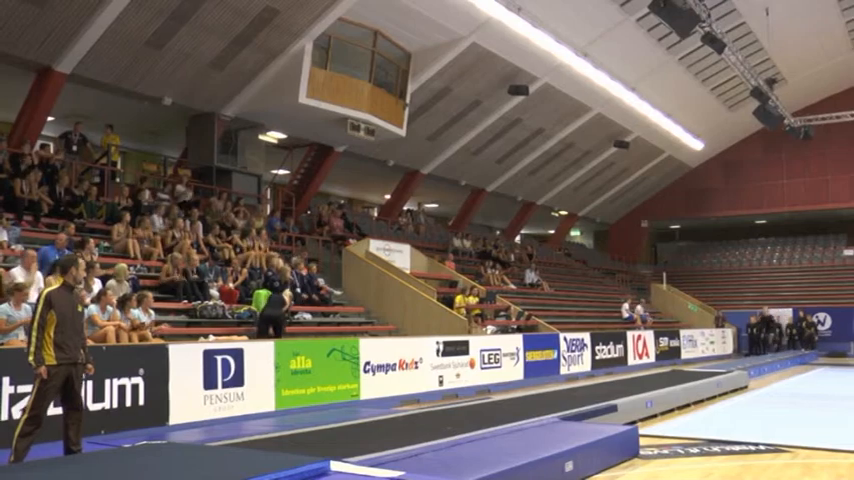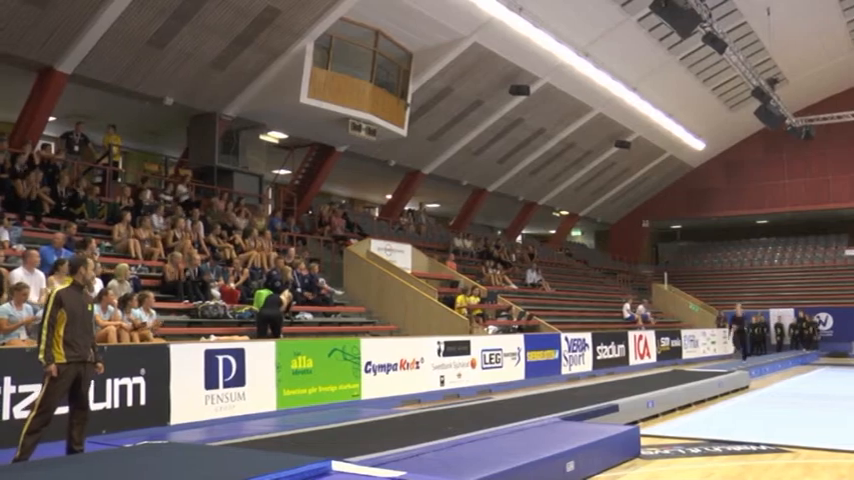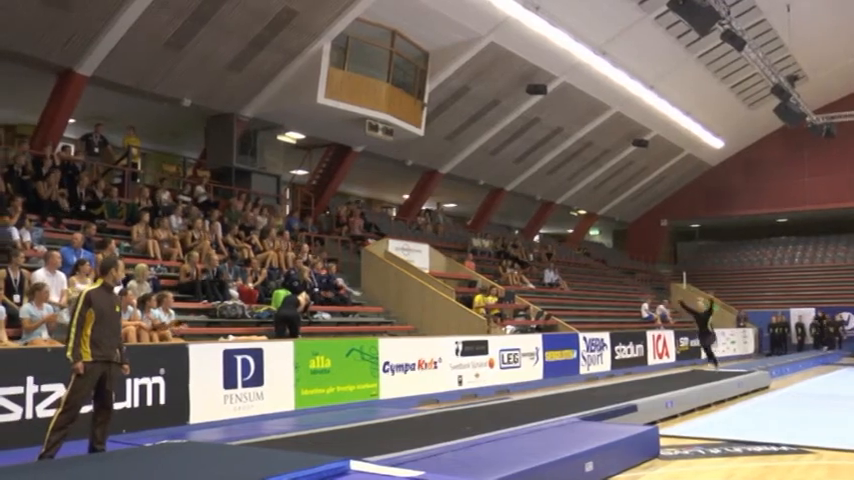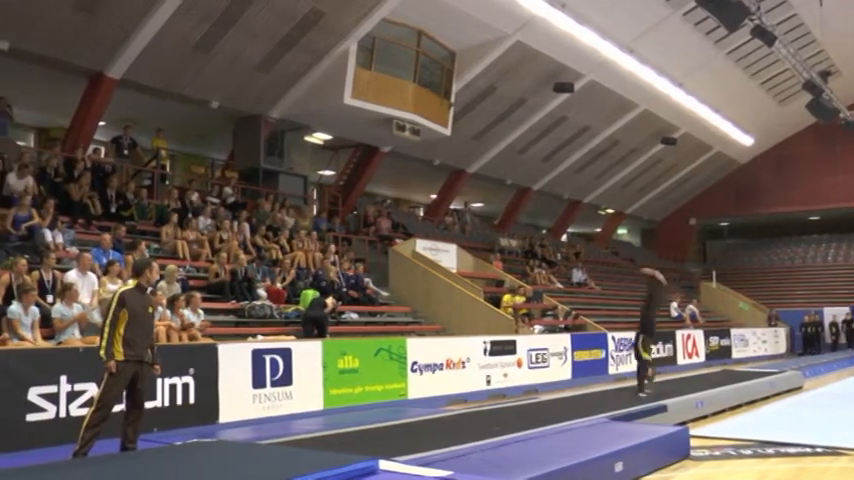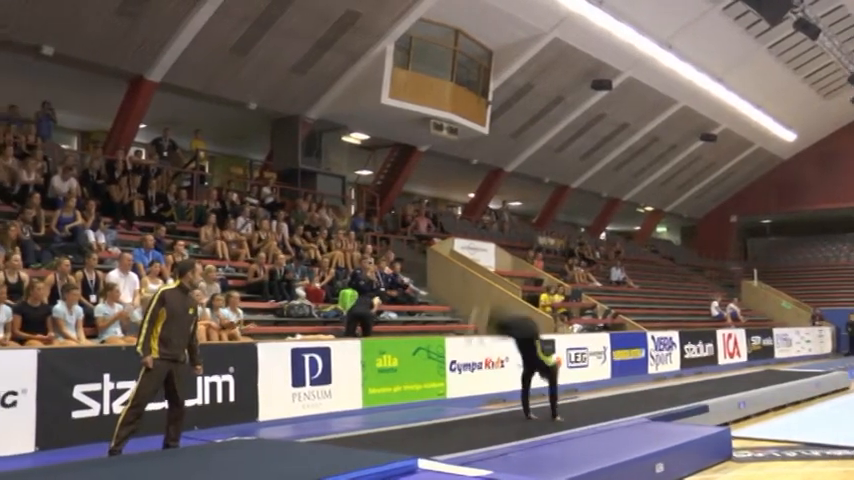
dt=0.7s
person 1, frame 1
left shoulder: (77, 299)
right shoulder: (50, 295)
right elbow: (36, 329)
left wrist: (87, 359)
right wrist: (37, 361)
left hip: (75, 364)
right hip: (53, 364)
left knee: (75, 410)
right knee: (35, 413)
left ankle: (73, 453)
right ankle: (16, 458)
person 1, frame 2
left shoulder: (86, 298)
right shoulder: (60, 294)
right elbow: (46, 327)
left wrist: (96, 358)
right wrist: (48, 360)
left hip: (84, 363)
right hip: (62, 362)
left knee: (81, 410)
right knee: (43, 410)
left ankle: (75, 451)
right ankle: (21, 457)
person 1, frame 3
left shoulder: (115, 299)
right shoulder: (90, 294)
right elbow: (75, 326)
left wrist: (123, 359)
right wrist: (75, 357)
left hip: (110, 362)
right hip: (89, 361)
left knee: (104, 408)
right knee: (70, 407)
left ankle: (97, 449)
right ankle: (47, 453)
person 1, frame 4
left shoulder: (149, 300)
right shoulder: (124, 294)
right elbow: (108, 325)
left wrist: (154, 360)
right wrist: (108, 356)
left hip: (142, 362)
right hip: (121, 360)
left knee: (136, 407)
right knee: (103, 405)
left ankle: (129, 447)
right ankle: (81, 451)
person 1, frame 5
left shoulder: (192, 303)
right shoulder: (165, 294)
right elbow: (147, 322)
left wrist: (196, 361)
right wrist: (144, 352)
left hip: (178, 361)
right hip: (158, 358)
left knee: (178, 406)
right knee: (138, 402)
left ankle: (171, 446)
right ankle: (116, 448)
